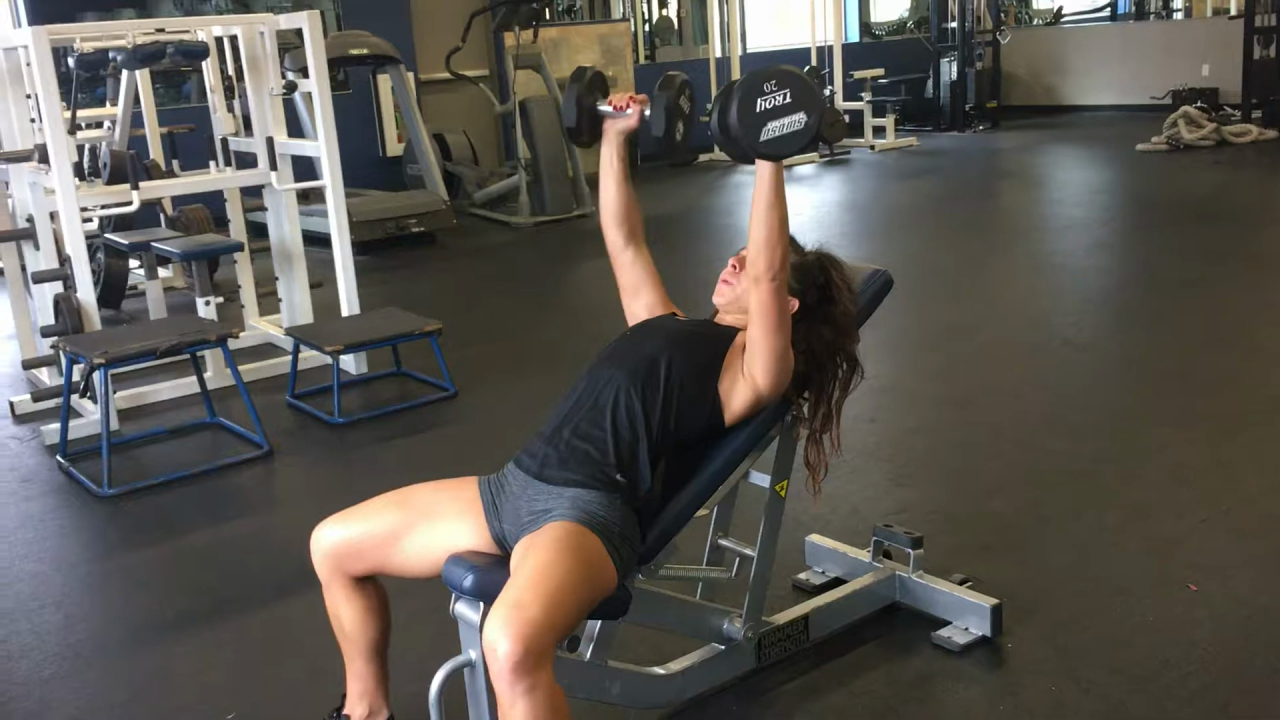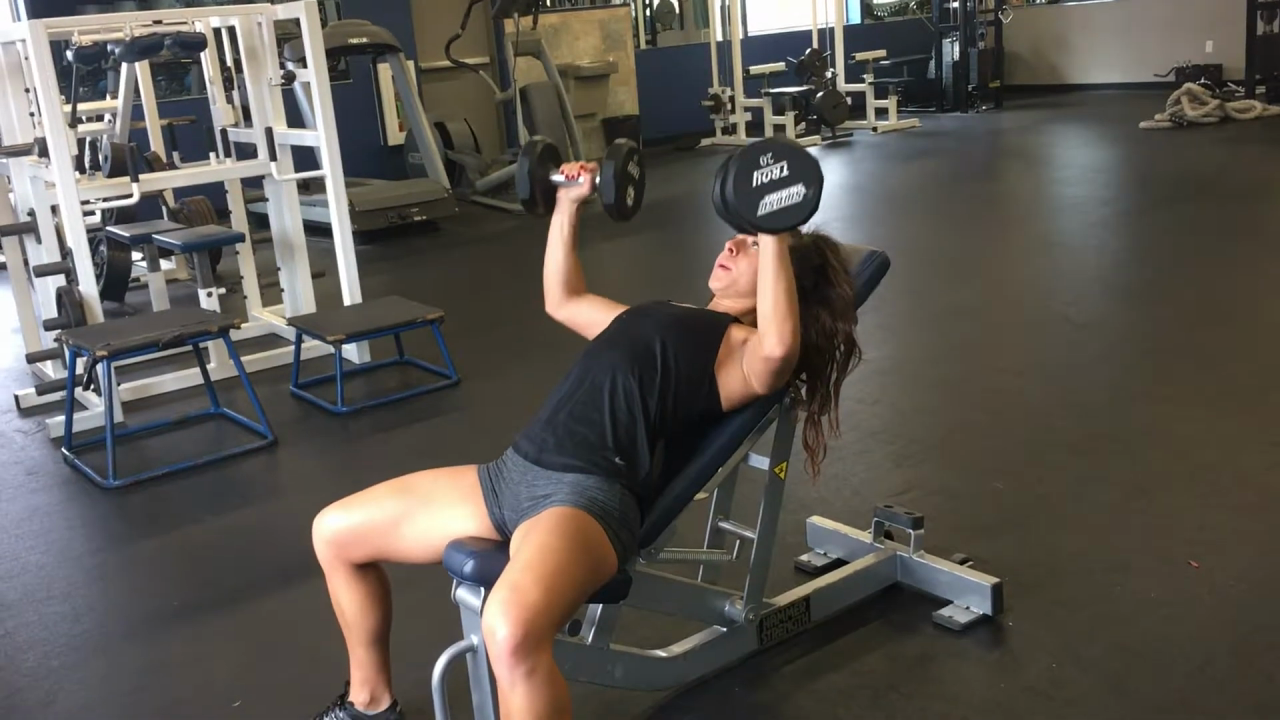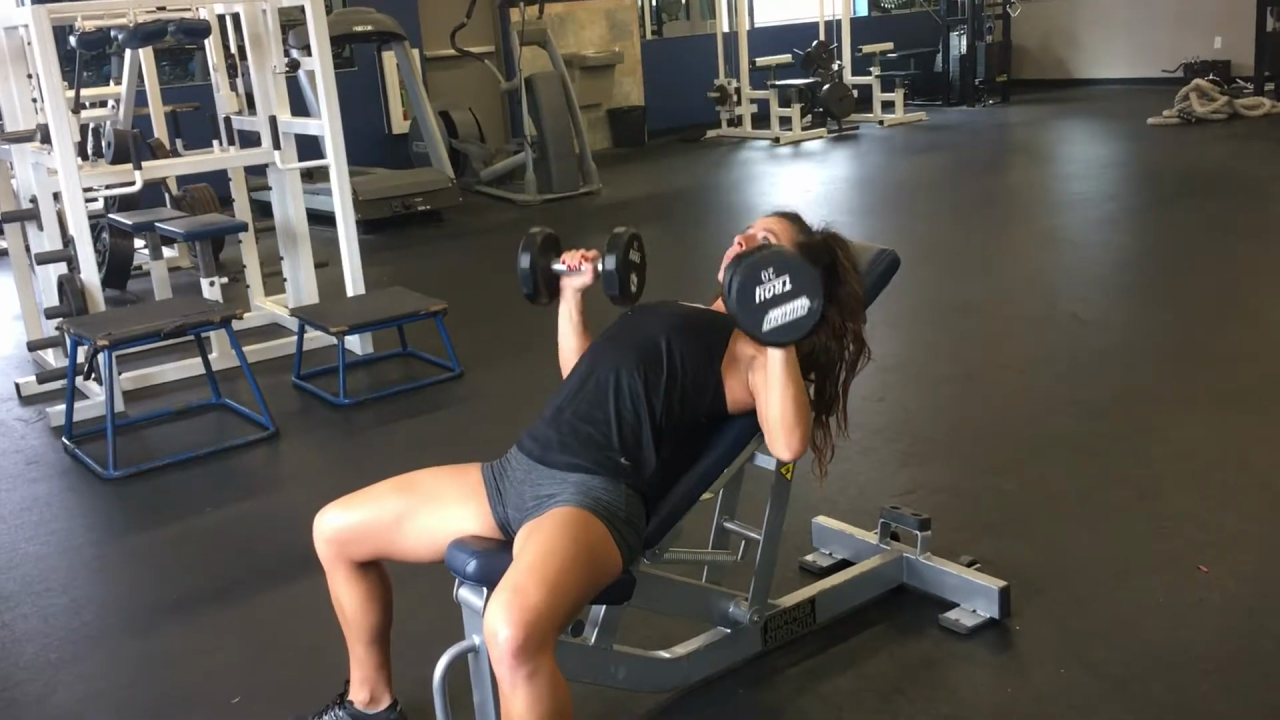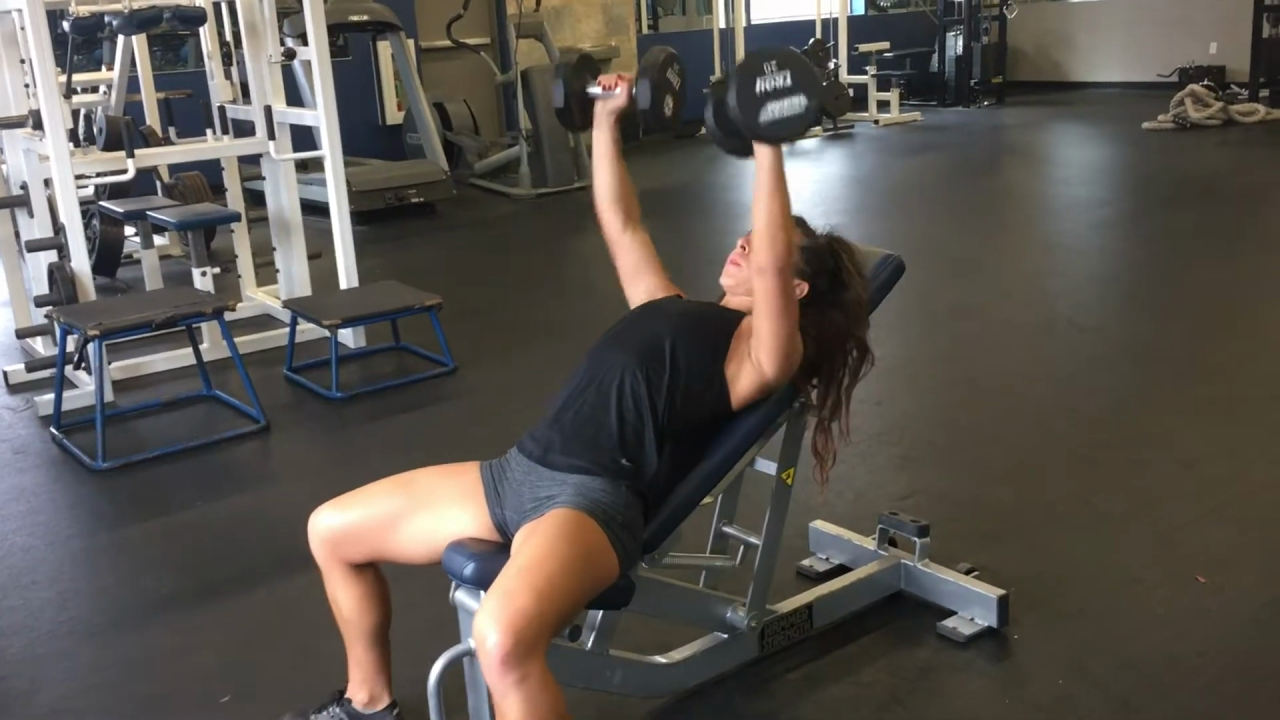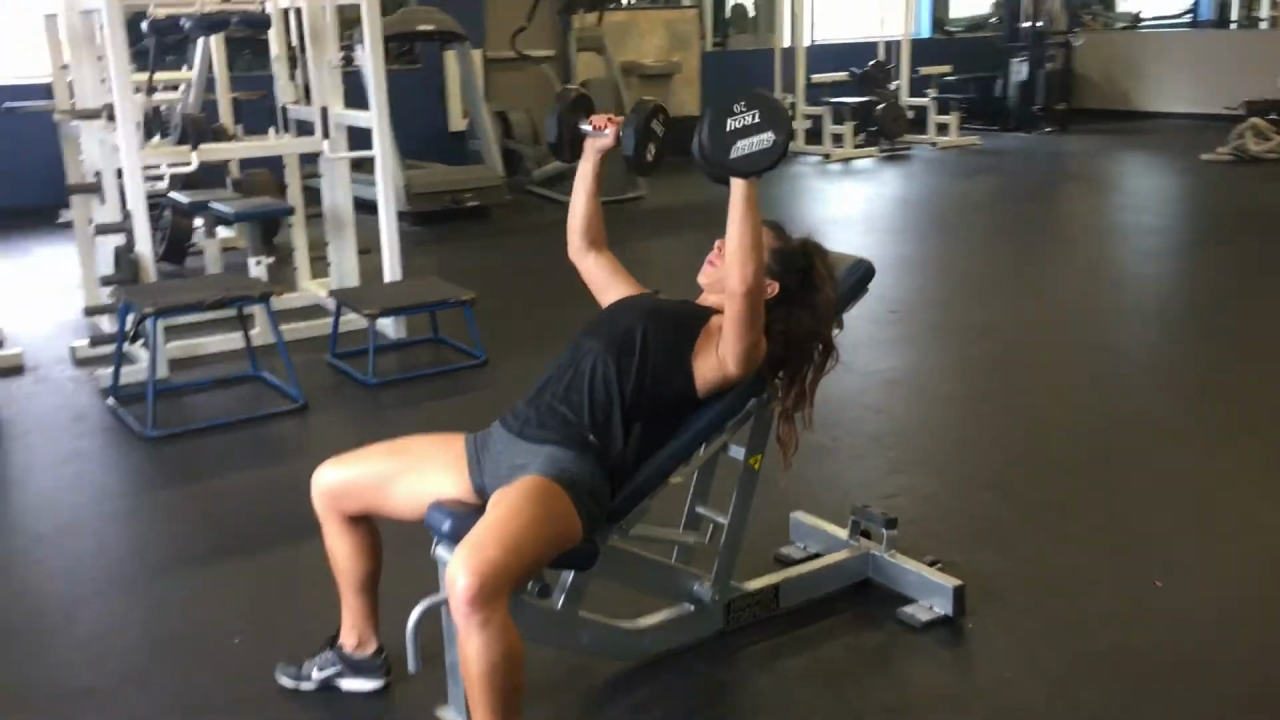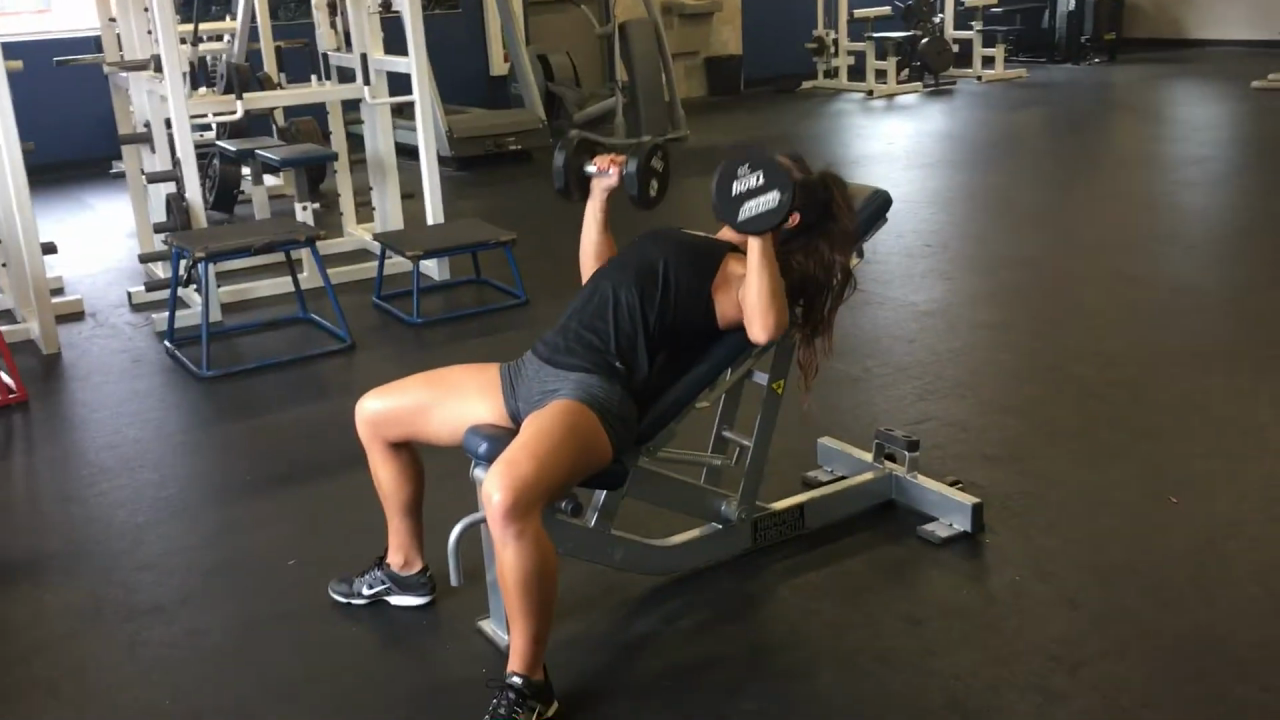
dt=0.7s
person 1, frame 1
left shoulder: (759, 366)
right shoulder: (666, 325)
left elbow: (769, 276)
right elbow: (623, 240)
left wrist: (769, 157)
right wrist: (614, 137)
left hip: (591, 509)
right hip: (516, 483)
left knee: (513, 647)
right knee: (332, 545)
person 1, frame 2
left shoulder: (747, 348)
right shoulder: (661, 314)
left elbow: (780, 344)
right elbow: (562, 299)
left wrist: (774, 230)
right wrist: (568, 204)
left hip: (593, 493)
right hip: (515, 470)
left knee: (511, 629)
right knee: (334, 532)
person 1, frame 3
left shoulder: (755, 347)
right shoulder: (675, 315)
left elbow: (788, 443)
right wrist: (571, 295)
left hip: (598, 491)
right hip: (519, 468)
left knee: (513, 631)
right knee: (335, 531)
person 1, frame 4
left shoulder: (766, 346)
right shoulder: (671, 307)
left elbow: (773, 264)
right elbow: (619, 220)
left wrist: (768, 143)
right wrist: (605, 126)
left hip: (596, 495)
right hip: (519, 469)
left knee: (503, 638)
right knee: (331, 530)
person 1, frame 5
left shoulder: (733, 345)
right shoulder: (655, 306)
left elbow: (743, 286)
right elbow: (584, 247)
left wrist: (742, 176)
right wrist: (593, 154)
left hip: (566, 467)
right hip: (503, 441)
left knee: (473, 584)
right knee: (333, 487)
right ankle: (359, 650)
person 1, frame 6
left shoulder: (748, 271)
right shoulder: (691, 245)
left elbow: (764, 328)
right elbow: (595, 272)
left wrist: (758, 225)
right wrist: (600, 192)
left hip: (597, 390)
right hip: (536, 367)
left knee: (507, 497)
right knee: (375, 414)
right ankle: (405, 567)
